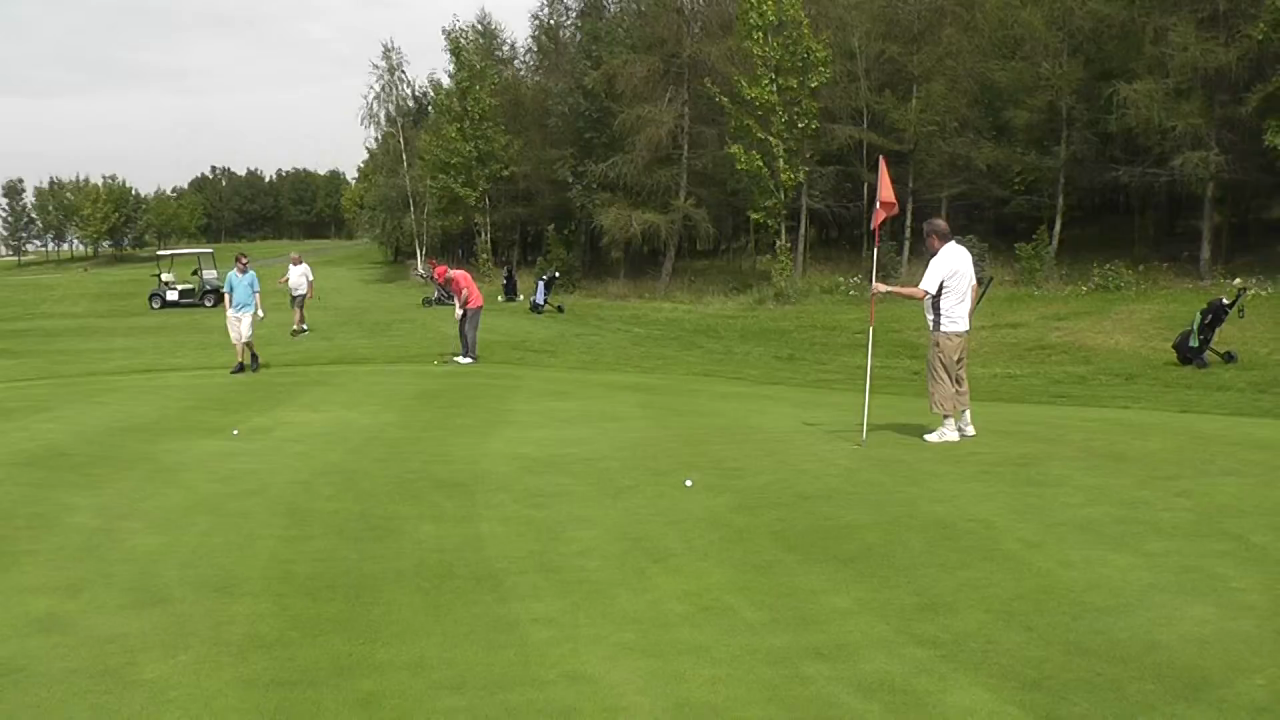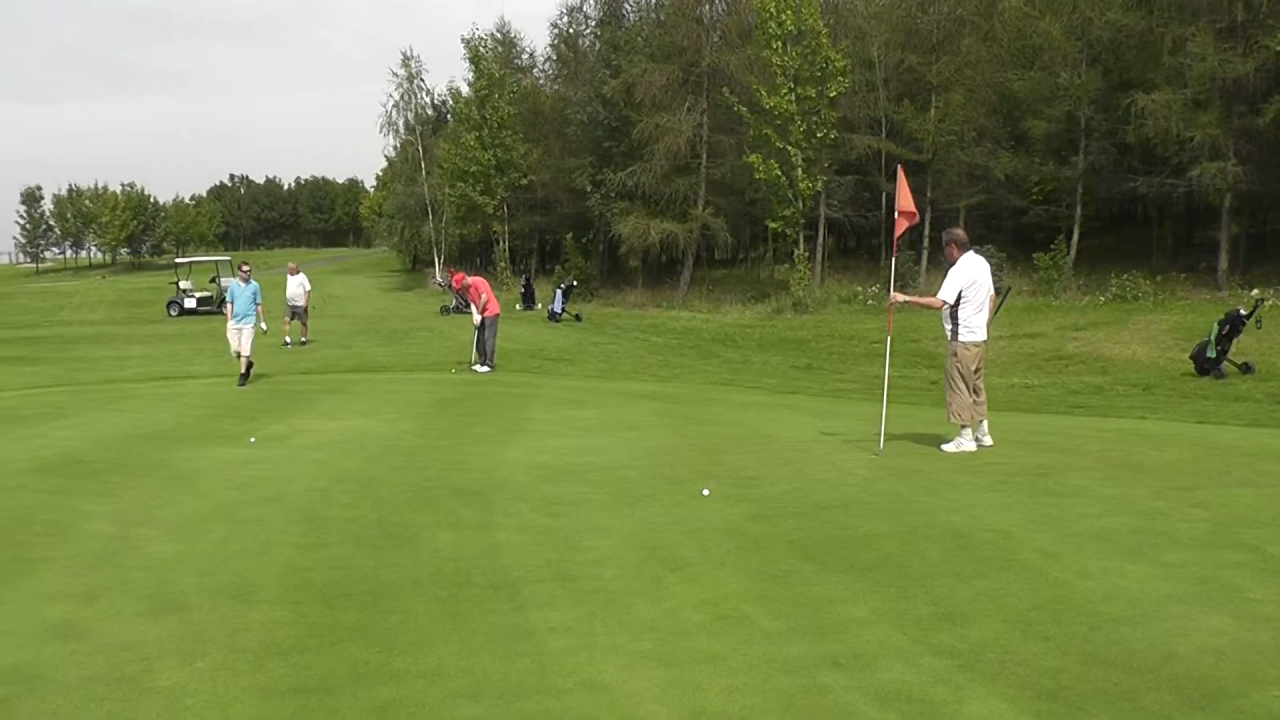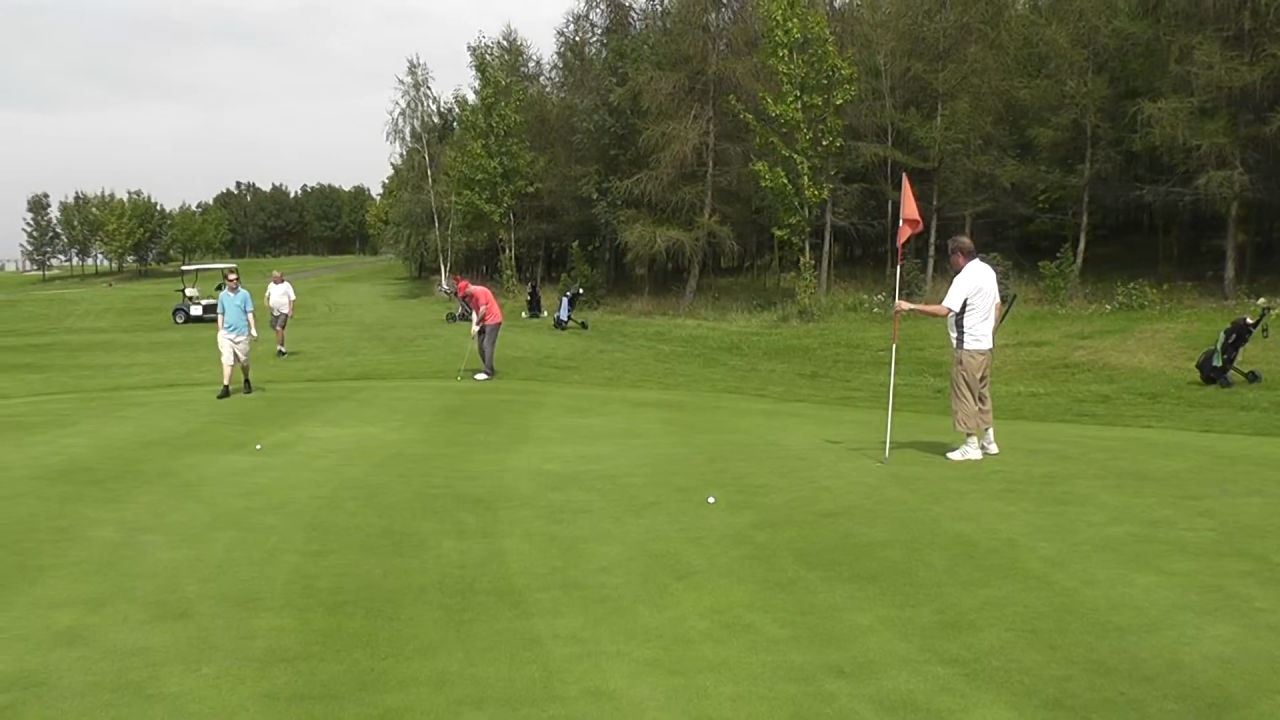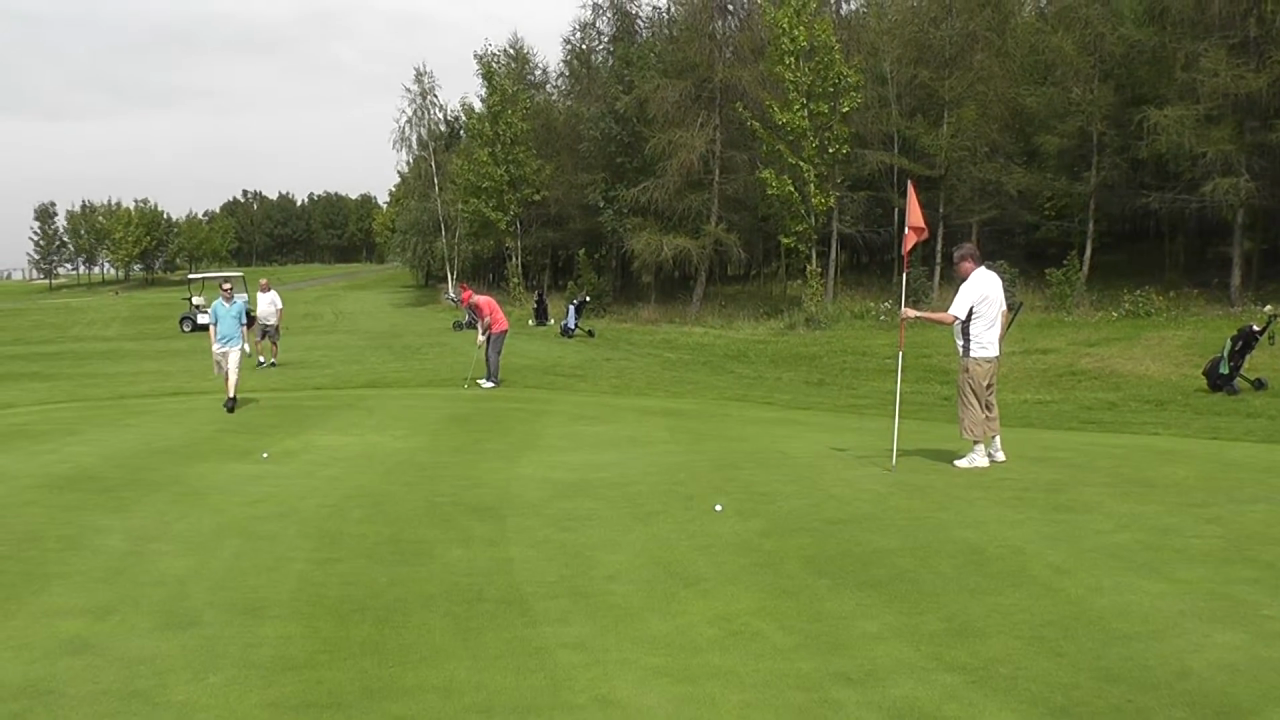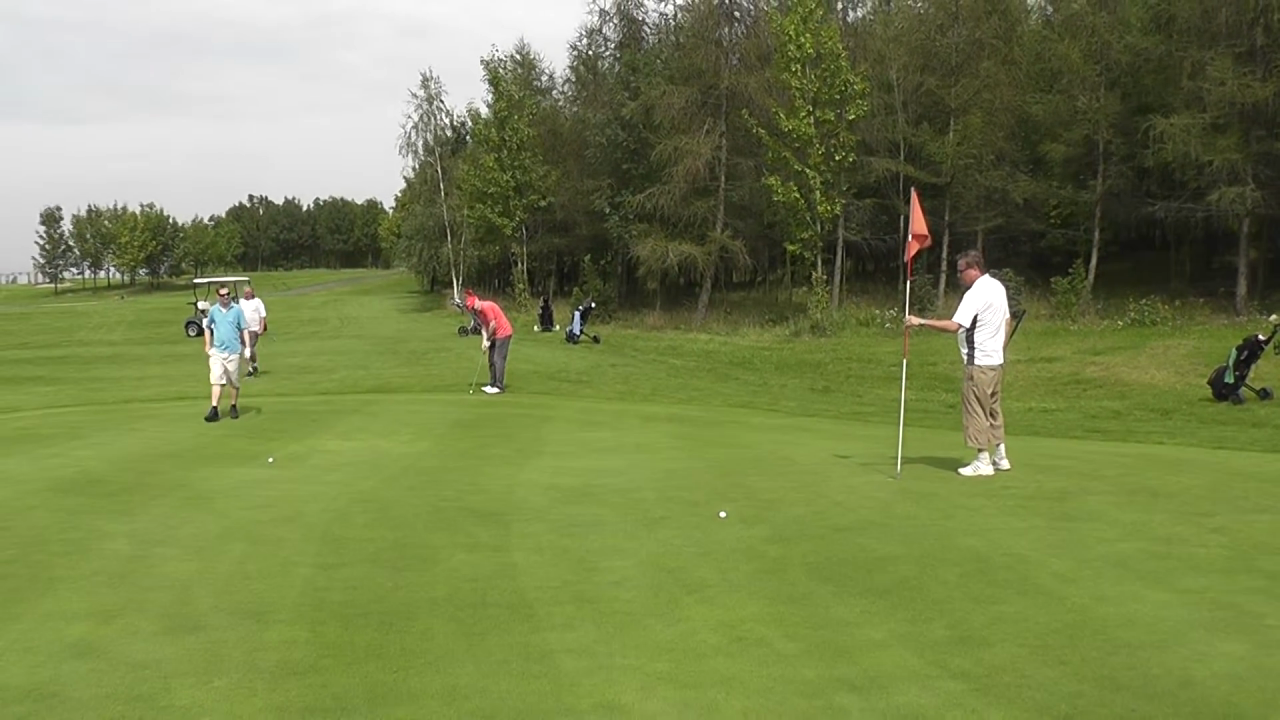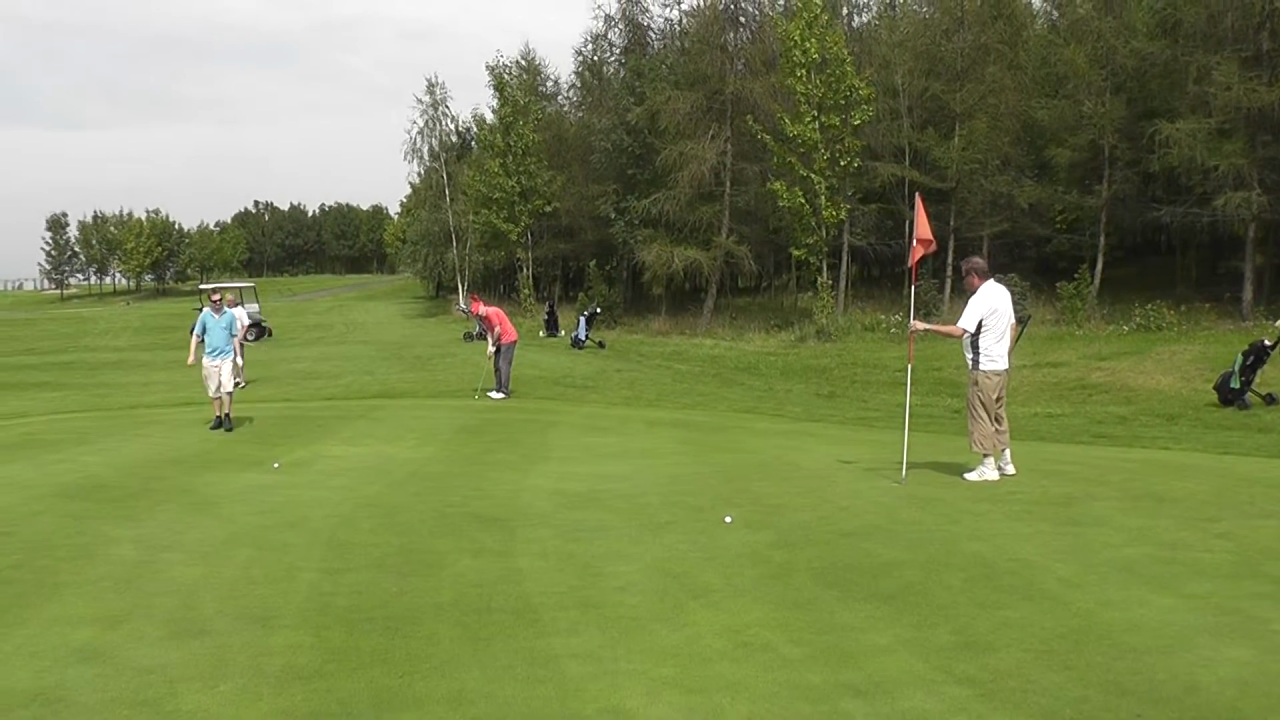
dt=0.5s
person 1, frame 1
left shoulder: (941, 260)
right shoulder: (963, 253)
left elbow: (920, 292)
right elbow: (973, 287)
left wrist: (887, 289)
left hip: (945, 328)
right hip: (961, 326)
left knee: (941, 376)
right knee: (958, 375)
left ankle: (948, 428)
right ankle: (965, 423)
person 1, frame 2
left shoulder: (960, 270)
right shoulder: (981, 263)
left elbow: (939, 302)
right elbow: (991, 297)
left wrist: (906, 299)
left hip: (962, 338)
right hip: (979, 336)
left knee: (959, 387)
right knee: (976, 385)
left ankle: (966, 437)
right ankle: (982, 433)
person 1, frame 3
left shoulder: (965, 278)
right shoulder: (987, 271)
left elbow: (944, 310)
right elbow: (996, 304)
left wrist: (911, 307)
left hip: (968, 346)
right hip: (984, 344)
left knee: (965, 395)
right knee: (981, 393)
left ankle: (972, 446)
right ankle: (988, 441)
person 1, frame 4
left shoulder: (971, 286)
right shoulder: (994, 278)
left elbow: (950, 318)
right elbow: (1003, 312)
left wrist: (917, 314)
left hip: (974, 354)
right hip: (991, 352)
left knee: (972, 402)
right knee: (988, 401)
left ankle: (978, 453)
right ankle: (995, 449)
person 1, frame 5
left shoulder: (976, 294)
right shoulder: (997, 287)
left elbow: (954, 326)
right elbow: (1006, 320)
left wrist: (921, 322)
left hip: (979, 362)
right hip: (995, 360)
left knee: (976, 411)
right knee: (993, 409)
left ankle: (983, 461)
right ankle: (1000, 456)
person 1, frame 6
left shoulder: (980, 299)
right shoulder: (1002, 292)
left elbow: (958, 331)
right elbow: (1012, 325)
left wrist: (926, 327)
left hip: (984, 367)
right hip: (1000, 364)
left knee: (981, 416)
right knee: (998, 414)
left ankle: (988, 466)
right ankle: (1005, 461)
